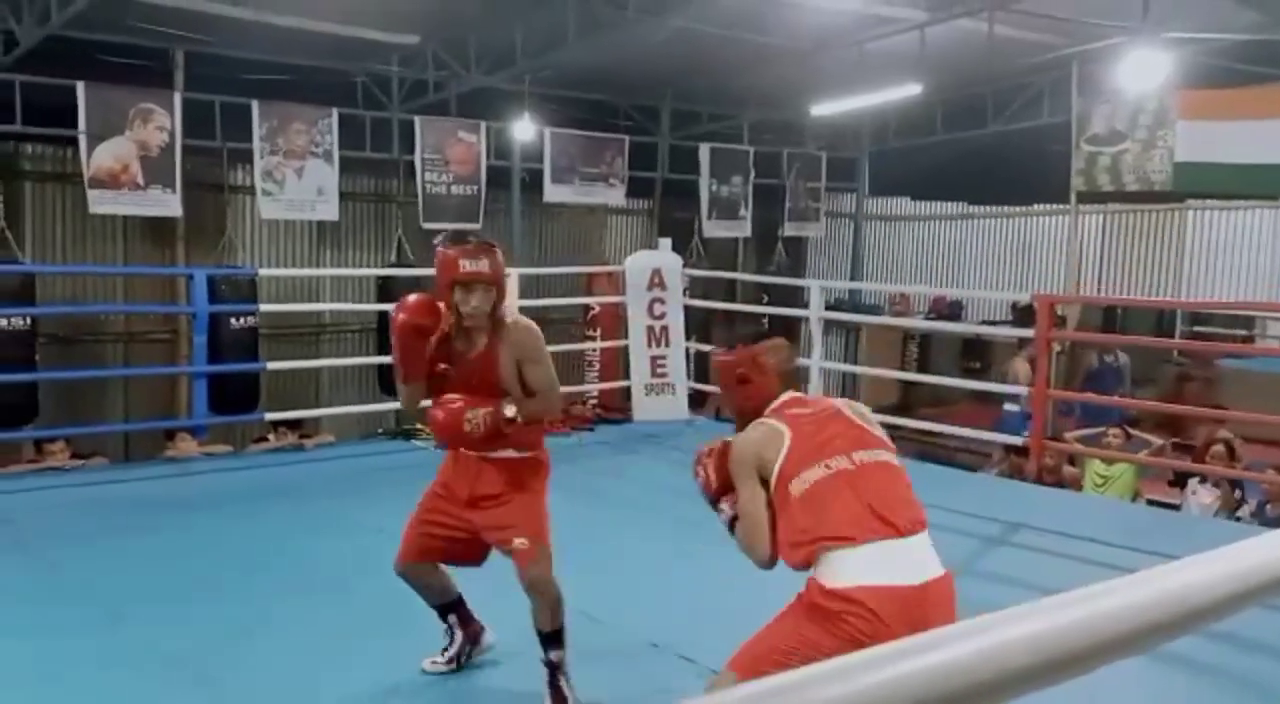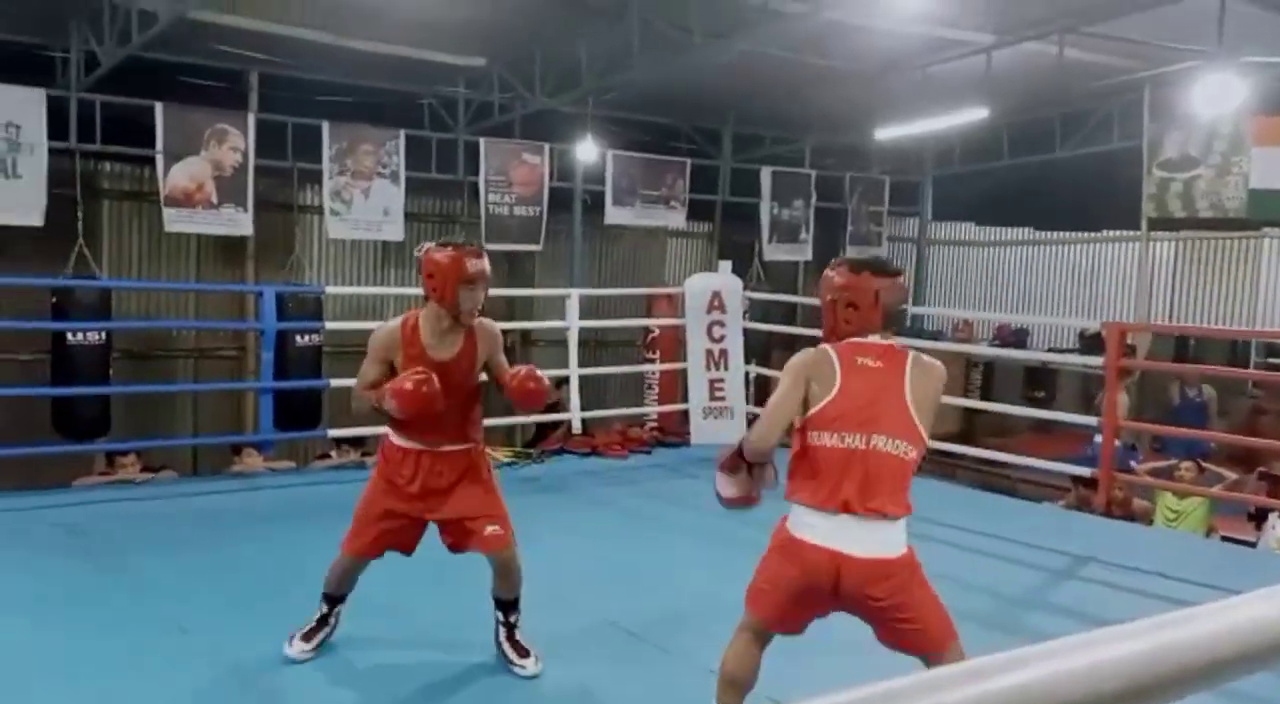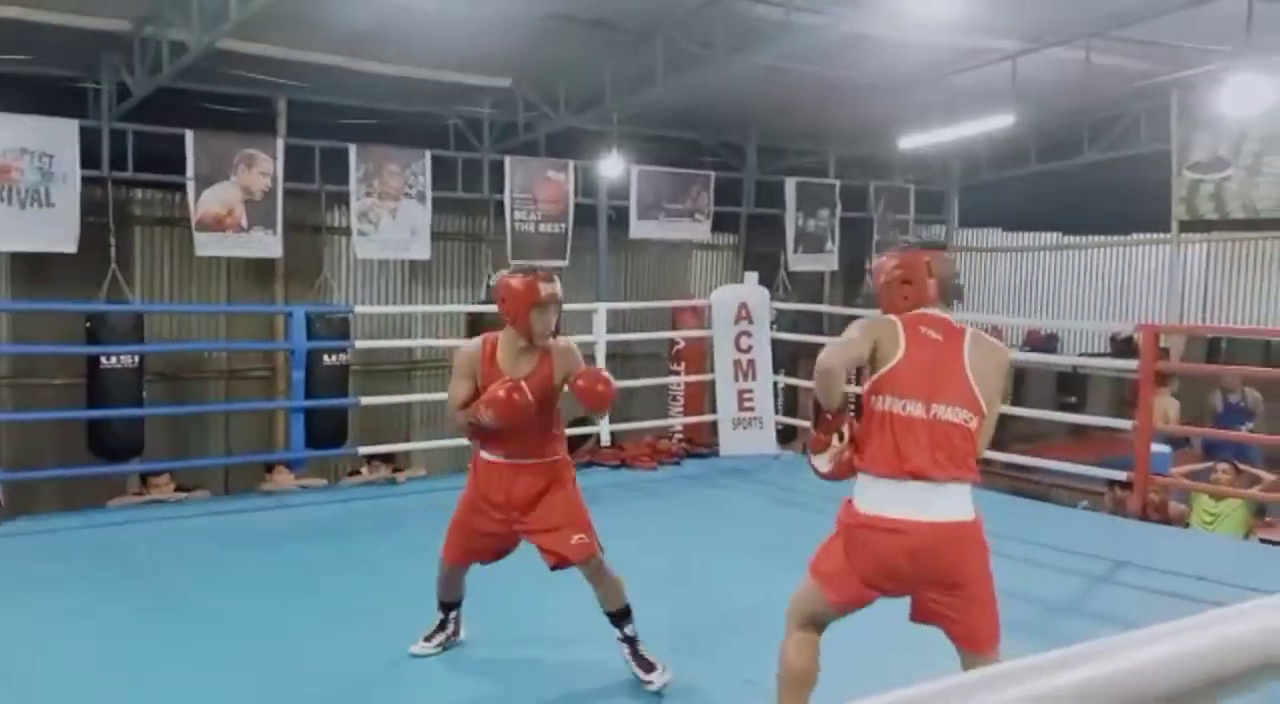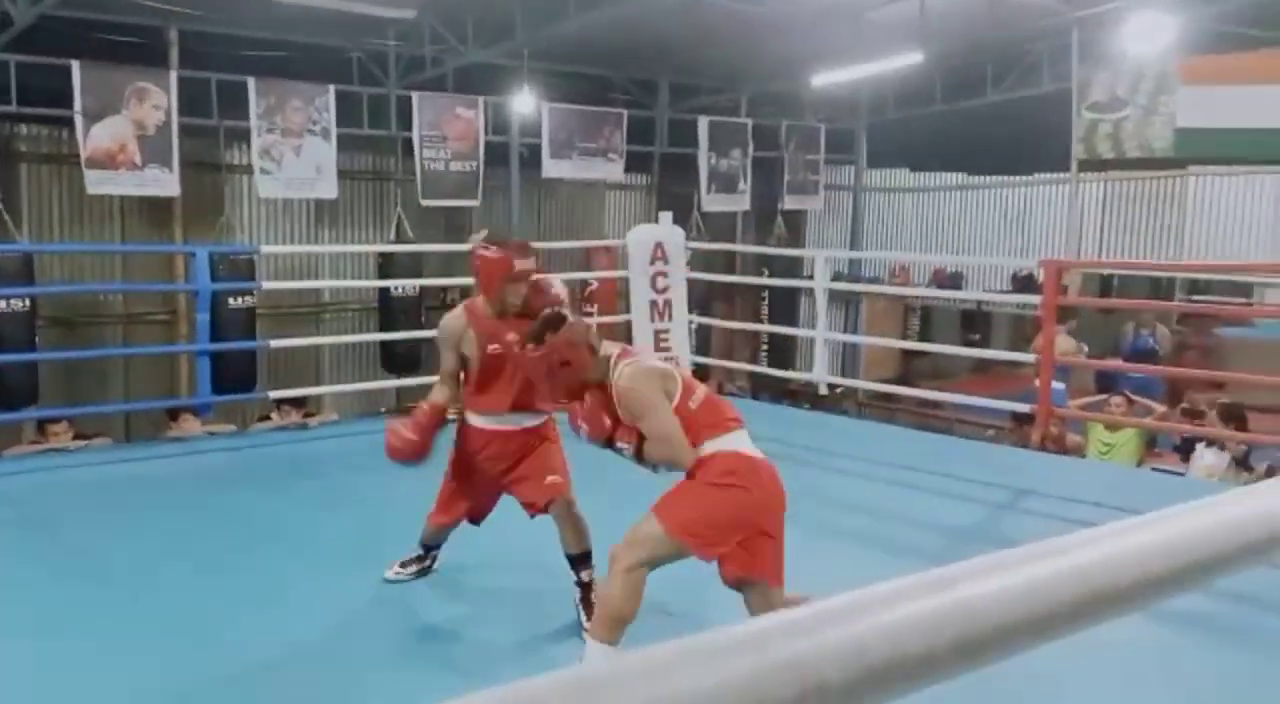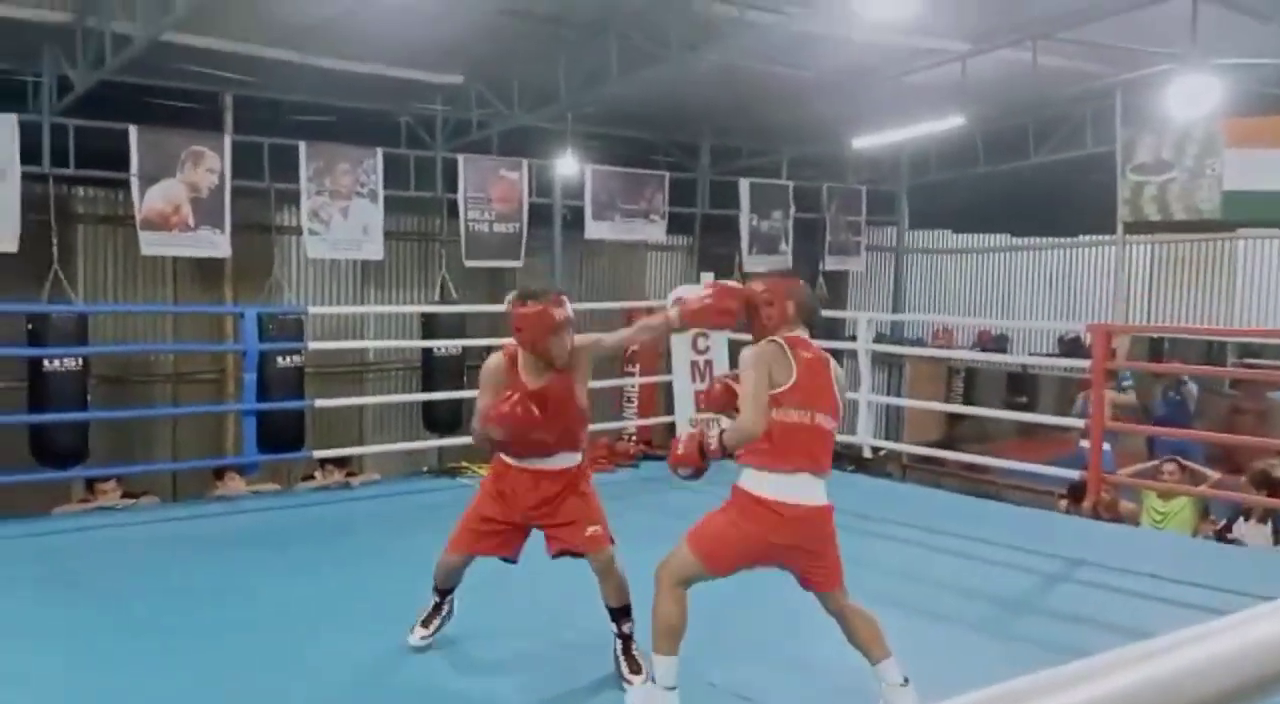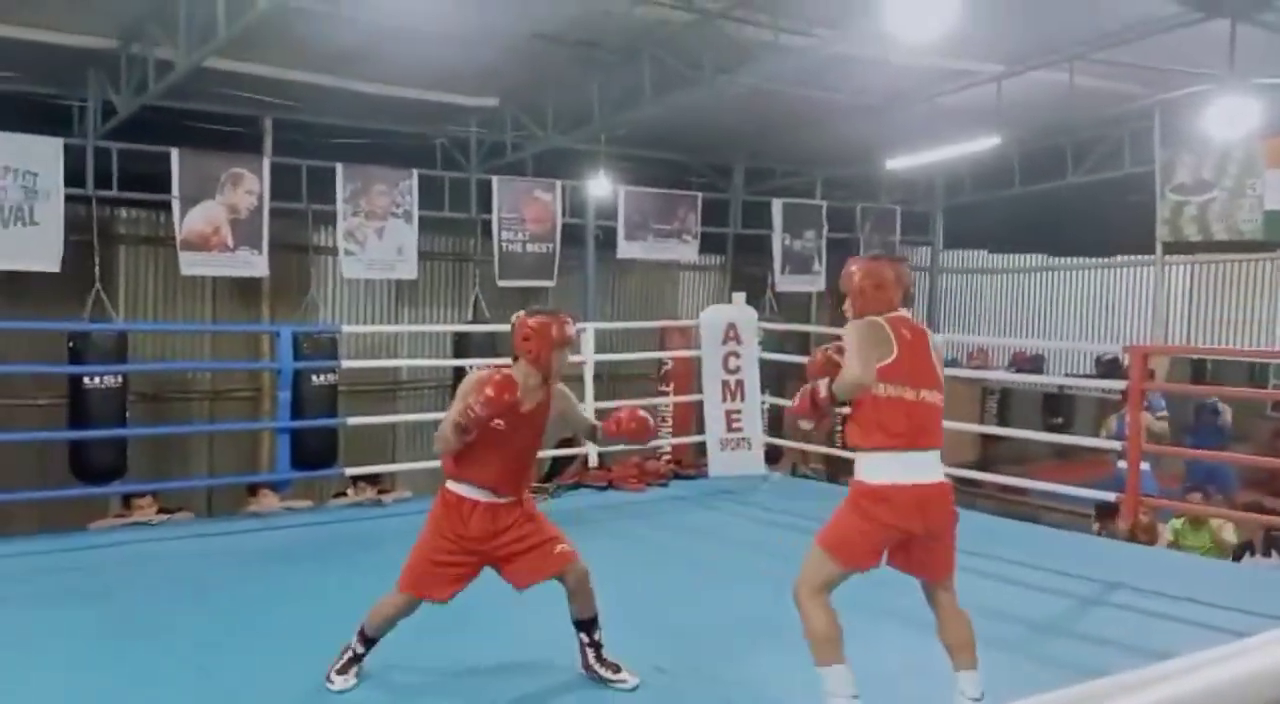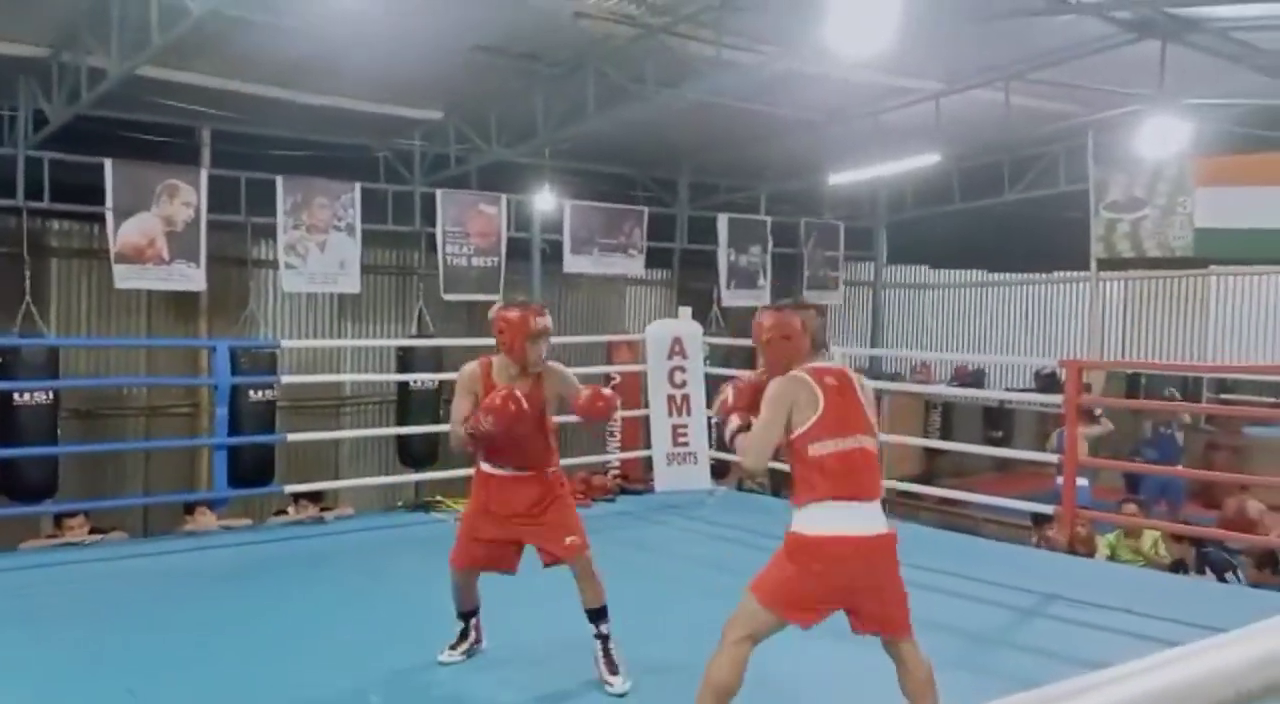
dt=0.5s
person 1, frame 1
left shoulder: (518, 333)
right shoulder: (432, 328)
left elbow: (553, 405)
right elbow: (409, 401)
left wrist: (497, 414)
right wrist: (406, 351)
left hip: (517, 468)
right hip: (462, 465)
left knee: (533, 569)
right knee: (411, 561)
left ankle: (554, 666)
right ankle: (467, 631)
person 1, frame 2
left shoulder: (487, 335)
right shoulder: (393, 336)
left elbow: (504, 379)
right elbow: (363, 395)
left wrist: (524, 388)
right wrist: (388, 401)
left hip: (464, 463)
right hip: (404, 462)
left knee: (503, 553)
right knee: (356, 552)
left ankle: (507, 632)
right ankle: (325, 619)
person 1, frame 3
left shoulder: (563, 352)
right shoulder: (473, 353)
left elbow: (593, 400)
right elbow: (457, 418)
left wrist: (599, 397)
right wrist: (483, 416)
left hip: (548, 475)
right hip: (491, 472)
left knee: (592, 562)
right knee: (453, 558)
left ankle: (633, 646)
right ankle: (448, 623)
person 1, frame 4
left shoulder: (537, 304)
right shoulder: (458, 322)
right elbow: (446, 384)
left wrist: (559, 309)
right wrist: (425, 419)
left hip: (533, 433)
right hip: (481, 436)
left knee: (564, 505)
right knee: (445, 517)
left ankle: (587, 591)
right ankle: (426, 555)
person 1, frame 5
left shoulder: (585, 350)
right shoulder: (497, 367)
left elbow: (634, 333)
right elbow: (479, 433)
left wrist: (686, 312)
right wrist: (497, 431)
left hip: (566, 477)
right hip: (511, 474)
left knee: (602, 560)
right knee: (457, 554)
left ankle: (626, 644)
right ankle: (439, 609)
person 1, frame 6
left shoulder: (556, 395)
right shoulder: (481, 383)
left elbow: (592, 431)
right elbow: (442, 447)
left wrist: (620, 427)
right wrist: (466, 418)
left hip: (513, 512)
right hip: (460, 508)
left knee: (576, 573)
right knee: (407, 597)
left ankle: (592, 654)
right ankle: (355, 653)
person 1, frame 7
left shoulder: (553, 375)
right shoulder: (473, 375)
left elbow: (590, 404)
right elbow: (456, 441)
left wrist: (599, 405)
right wrist: (478, 428)
left hip: (543, 485)
right hip: (491, 484)
left knee: (581, 562)
right knee: (463, 567)
left ankle: (605, 648)
right ankle: (469, 632)
person 2, frame 1
left shoulder: (751, 443)
right shoulder: (854, 411)
left elbow: (762, 553)
left wrist: (727, 508)
left hip: (850, 598)
right hip: (930, 588)
person 2, frame 2
left shoulder: (812, 363)
right shoulder: (928, 375)
left elbow: (761, 443)
left wrist: (744, 460)
left hip: (808, 544)
right hip: (885, 557)
left knee: (751, 635)
right knee: (947, 657)
person 2, frame 3
left shoulder: (879, 331)
right shoulder: (992, 354)
left elbow: (830, 362)
right elbow: (973, 440)
left wrist: (827, 415)
left hip: (875, 524)
right hip: (953, 528)
left knee: (802, 621)
right knee: (983, 659)
person 2, frame 4
left shoulder: (629, 383)
right shoulder: (621, 357)
left elbow: (680, 456)
left wrist: (624, 442)
left hip: (732, 477)
right hip: (759, 481)
left knee: (627, 560)
right knee: (767, 607)
person 2, frame 5
left shoulder: (762, 354)
right shoulder: (832, 370)
left elbow: (752, 427)
left wrist: (709, 444)
left hip: (760, 506)
right hip: (813, 512)
left knee: (671, 577)
right knee: (839, 603)
person 2, frame 6
left shoulder: (864, 329)
right shoulder: (928, 341)
left elbow: (858, 381)
left wrist: (821, 393)
left hip: (880, 491)
right hip: (933, 489)
left knee: (810, 588)
right knee: (941, 594)
person 2, frame 7
left shoulder: (787, 386)
right shoulder: (859, 386)
left elbow: (754, 459)
left wrist: (735, 420)
left hip: (816, 544)
right hip: (874, 538)
left knee: (738, 636)
right knee: (901, 643)
